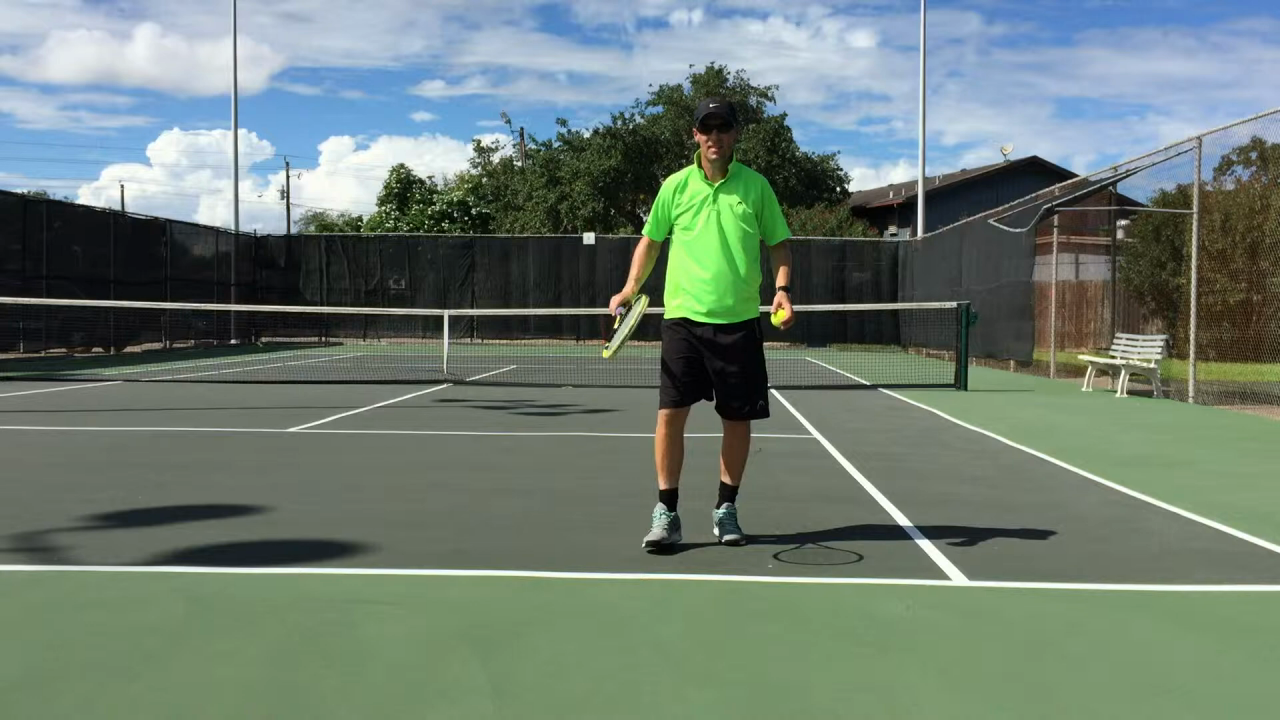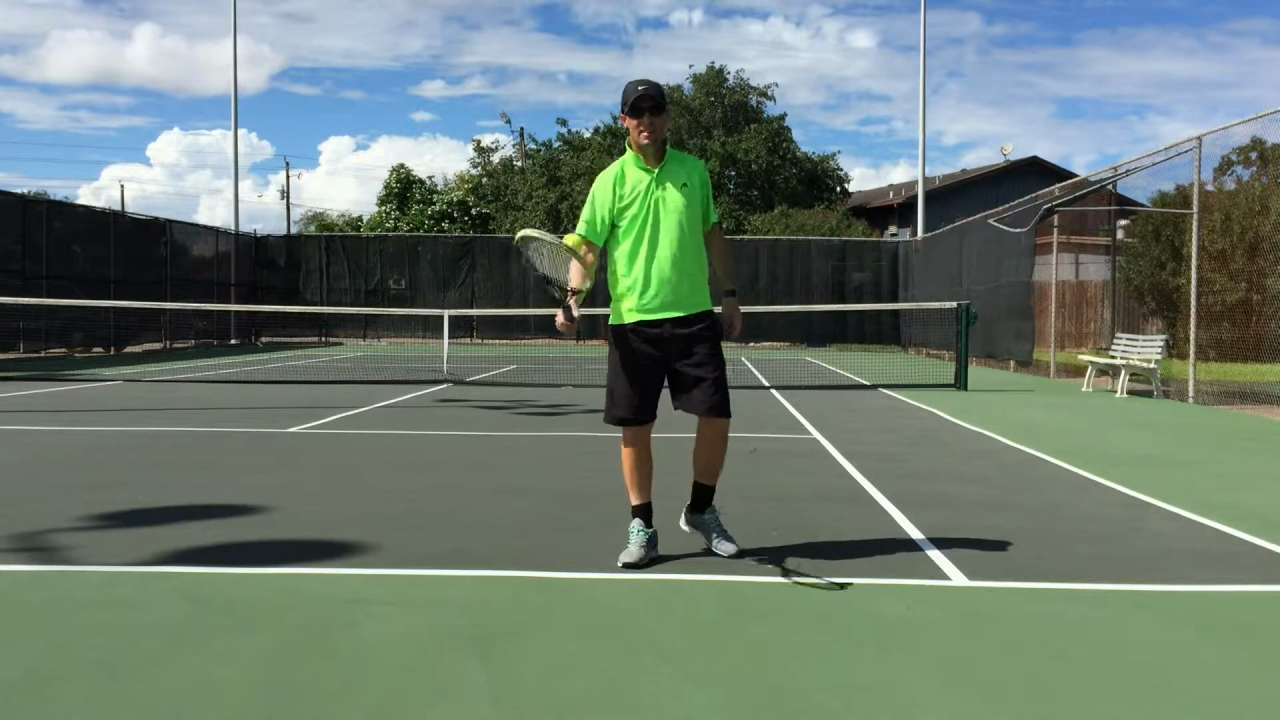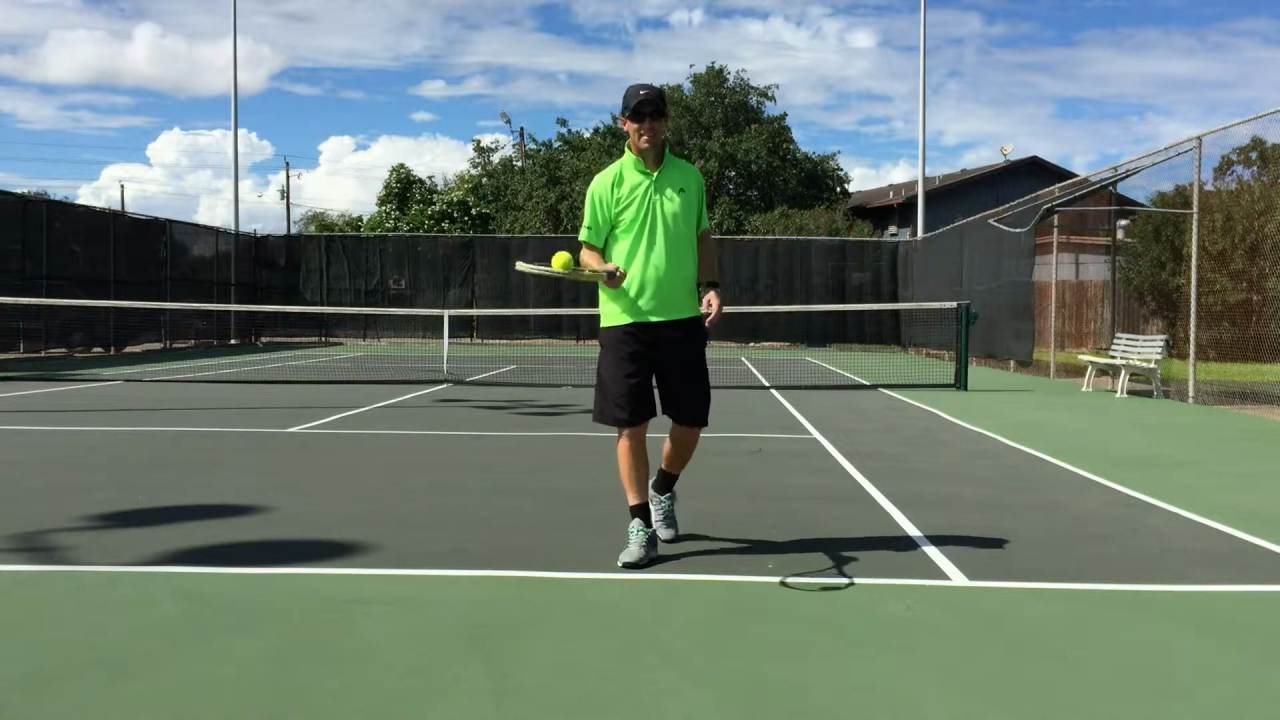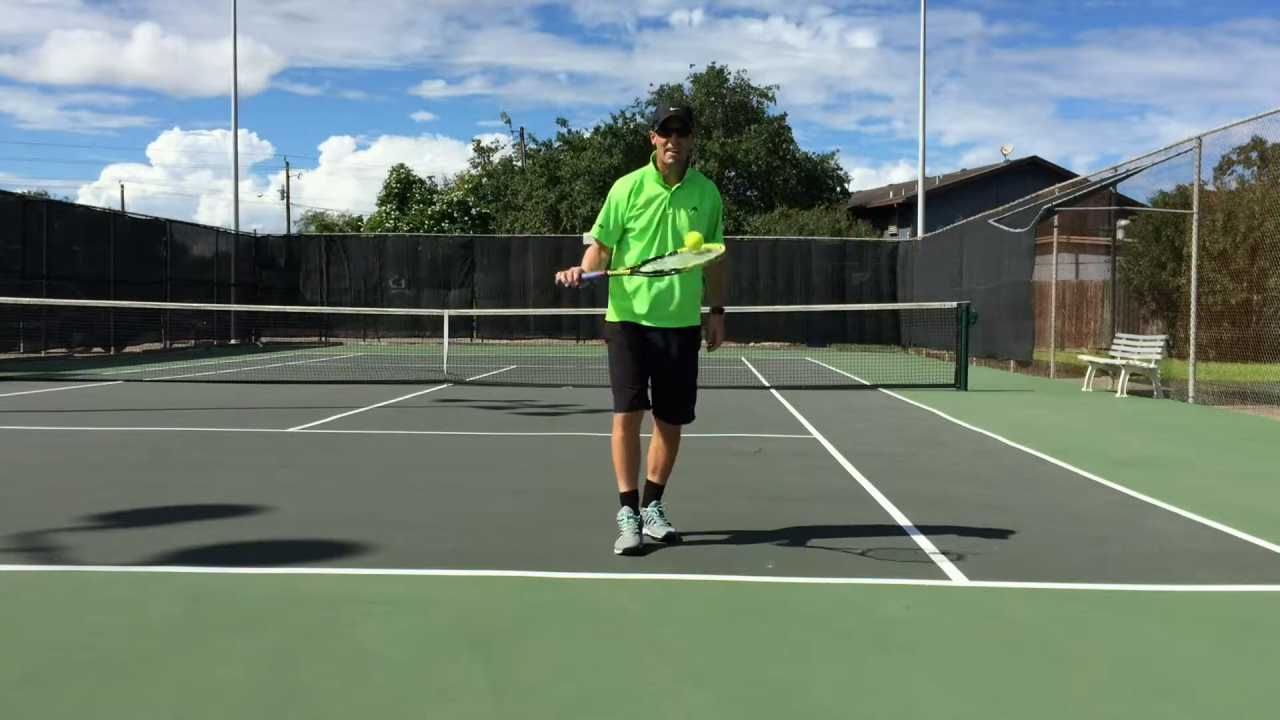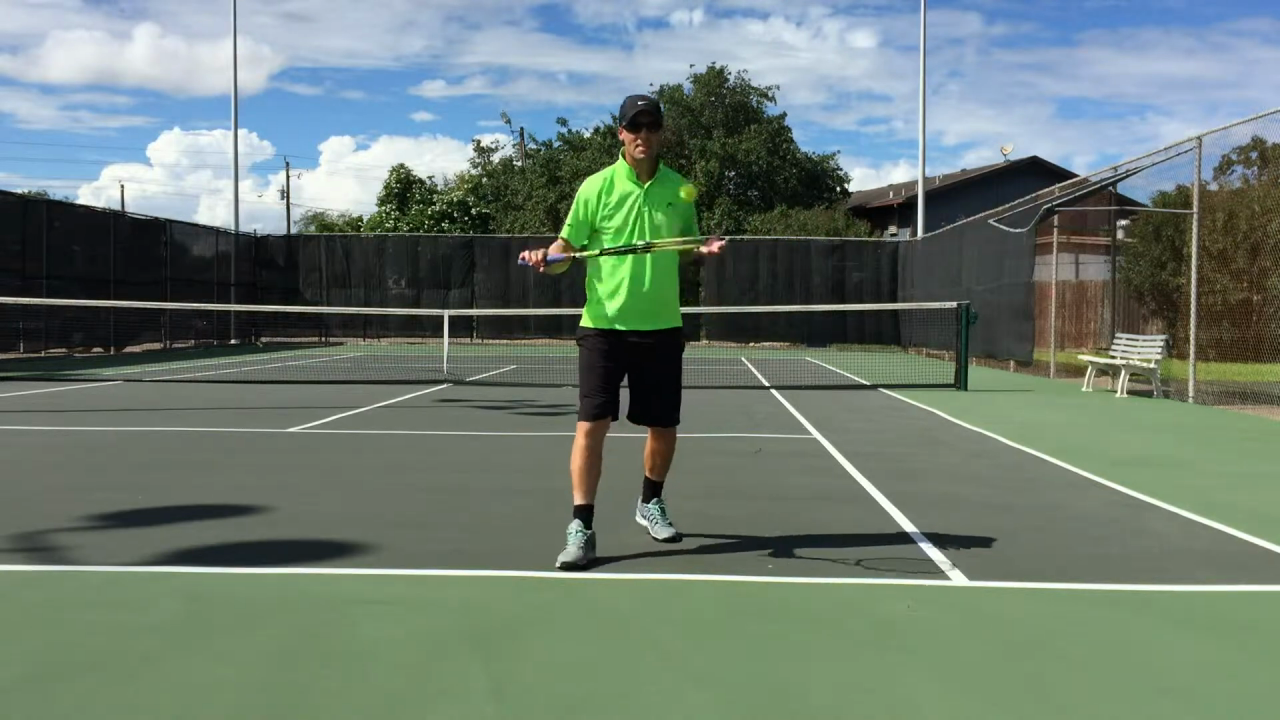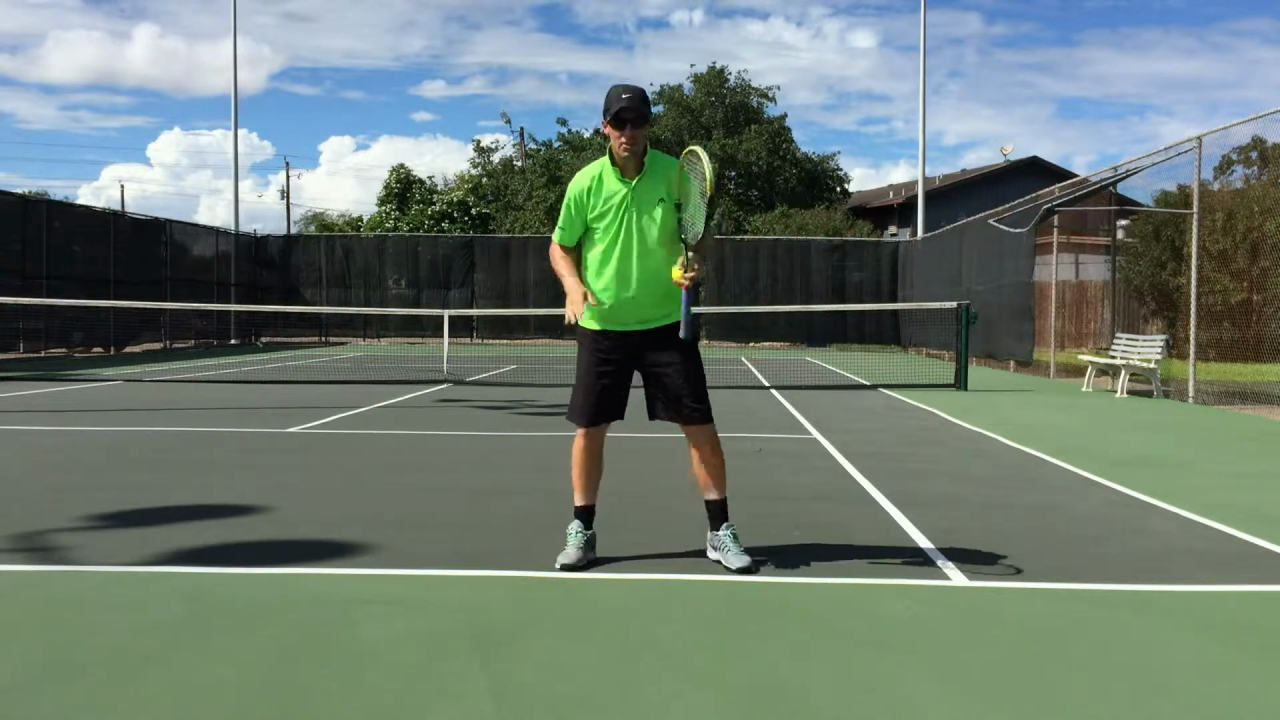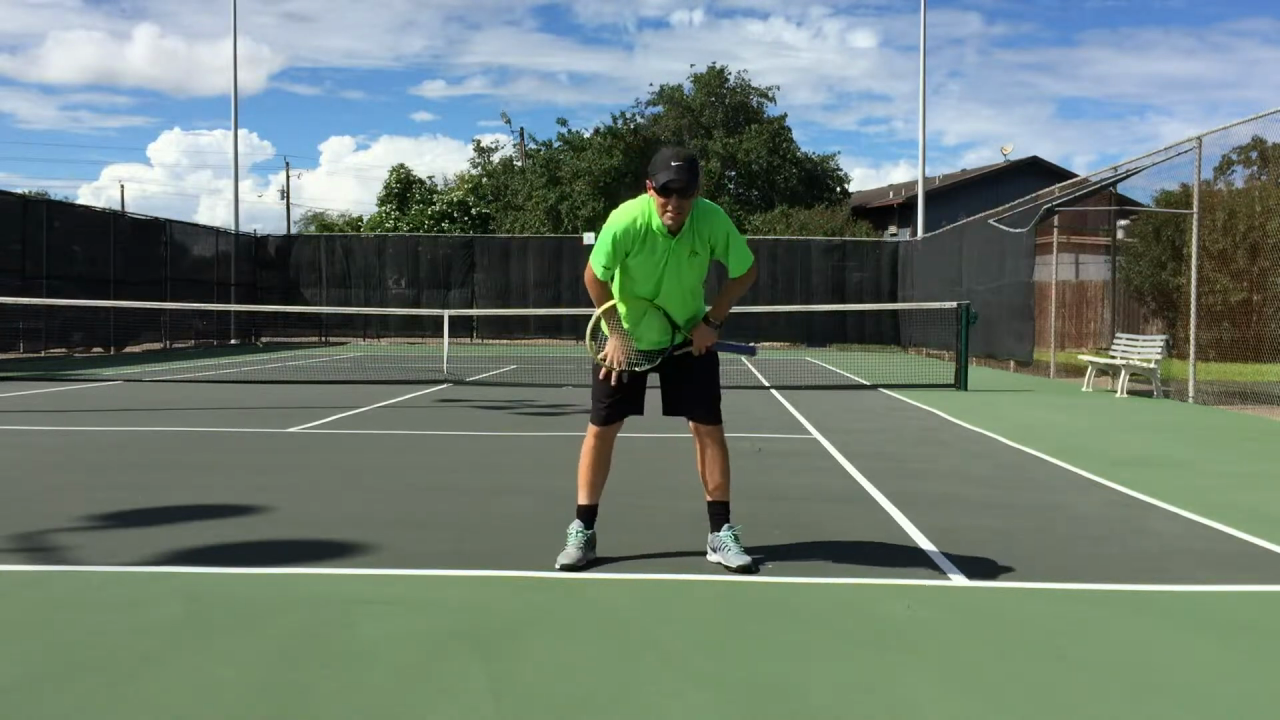
dt=0.7s
person 1, frame 1
left shoulder: (756, 186)
right shoulder: (675, 186)
left elbow: (778, 244)
right elbow: (650, 241)
left wrist: (781, 288)
right wrist: (631, 288)
left hip: (739, 321)
right hip: (684, 318)
left knee: (738, 419)
right knee: (671, 414)
left ankle: (726, 508)
right ankle: (667, 514)
person 1, frame 2
left shoulder: (694, 170)
right shoulder: (610, 180)
left elbow: (711, 234)
right elbow: (587, 247)
left wrist: (729, 294)
right wrist: (572, 299)
left hip: (694, 316)
right hip: (633, 320)
left knee: (715, 416)
right knee: (635, 427)
left ankle: (700, 510)
right ankle: (642, 530)
person 1, frame 3
left shoulder: (690, 176)
right shoulder: (607, 183)
right elbow: (588, 251)
left wrist: (710, 285)
right wrist: (600, 272)
left hip: (682, 319)
right hip: (626, 321)
left knee: (690, 424)
right knee: (631, 426)
left ankle: (662, 492)
right ankle: (640, 528)
person 1, frame 4
left shoulder: (707, 192)
right shoulder: (627, 188)
left elbow: (712, 257)
right elbow: (599, 248)
left wrist: (715, 310)
right wrist: (580, 271)
left hip: (681, 324)
right hip: (629, 320)
left knee: (671, 421)
right knee: (627, 415)
left ankle: (652, 506)
right ankle: (628, 513)
person 1, frame 5
left shoulder: (678, 186)
right shoulder: (597, 187)
left elbow: (688, 248)
right elbow: (567, 247)
left wrist: (702, 248)
right wrist: (546, 259)
left hip: (662, 327)
right hip: (605, 325)
left knee: (663, 425)
right knee: (592, 424)
left ankle: (649, 504)
right ankle: (581, 530)
person 1, frame 6
left shoulder: (675, 173)
right shoulder: (585, 183)
right elbow: (560, 247)
left wrist: (693, 261)
right wrist: (573, 288)
left hip: (667, 325)
right hip: (604, 327)
left knee: (699, 426)
right knee: (589, 428)
left ankle: (720, 532)
right ankle: (582, 532)
person 1, frame 7
left shoulder: (714, 221)
right shoulder: (624, 222)
left elbow: (745, 271)
right elbow: (595, 277)
left wrist: (712, 322)
left hip: (689, 333)
left knee: (708, 427)
right knee: (601, 428)
left ankle: (721, 534)
right ankle: (582, 532)
